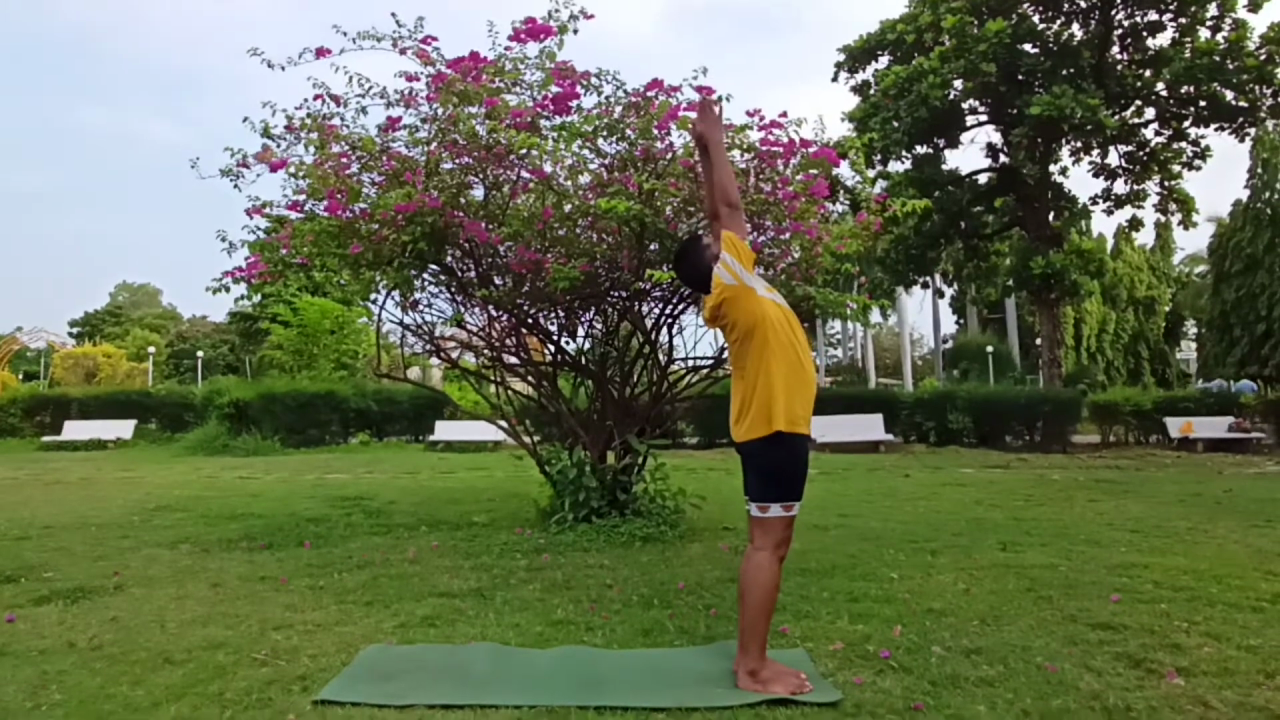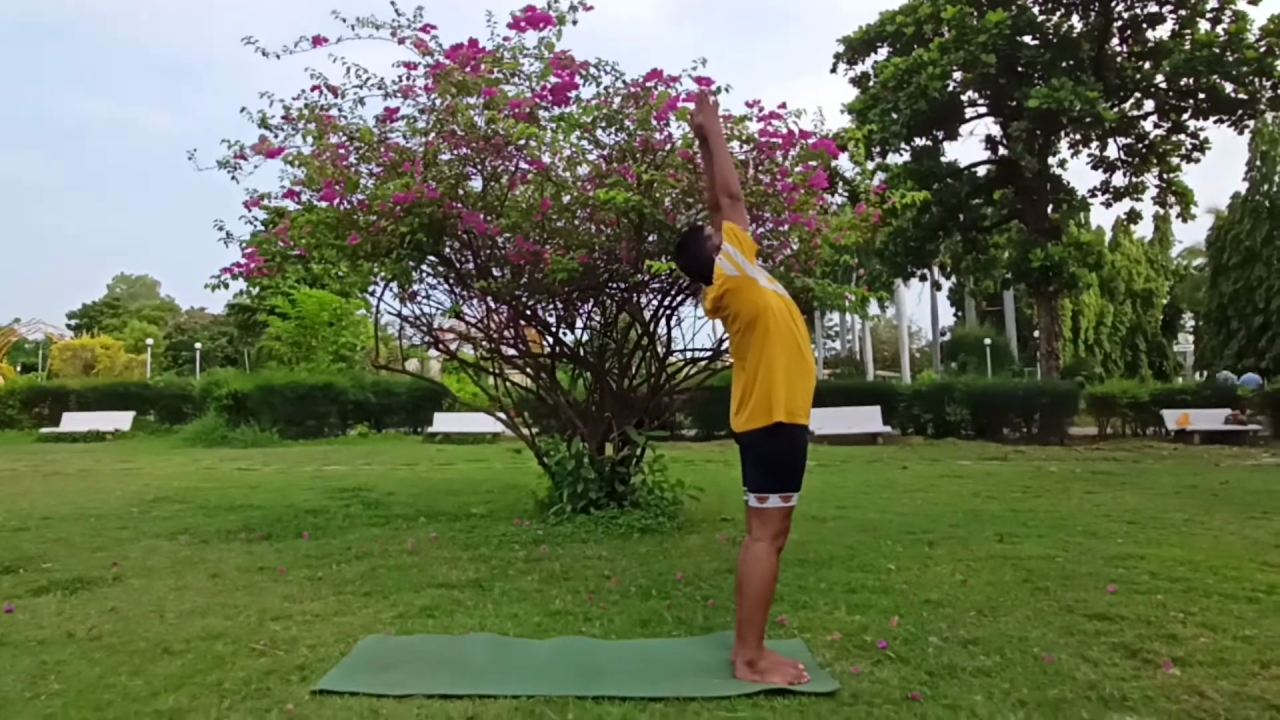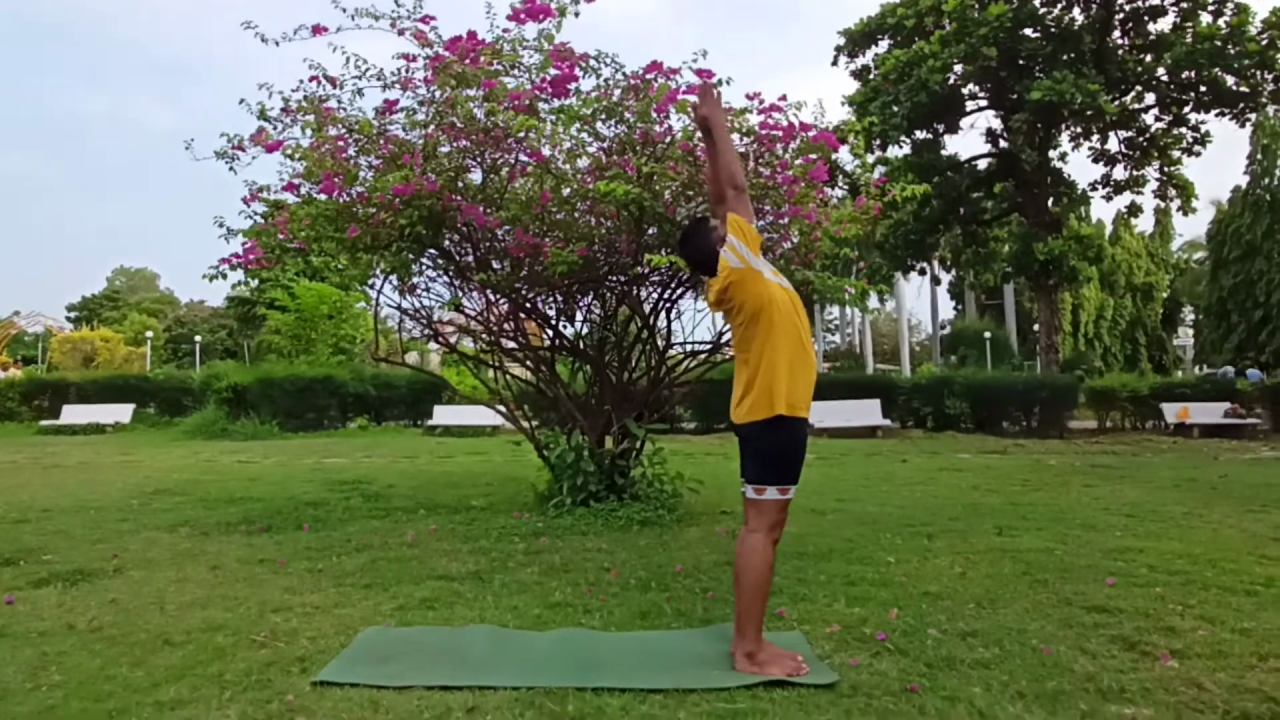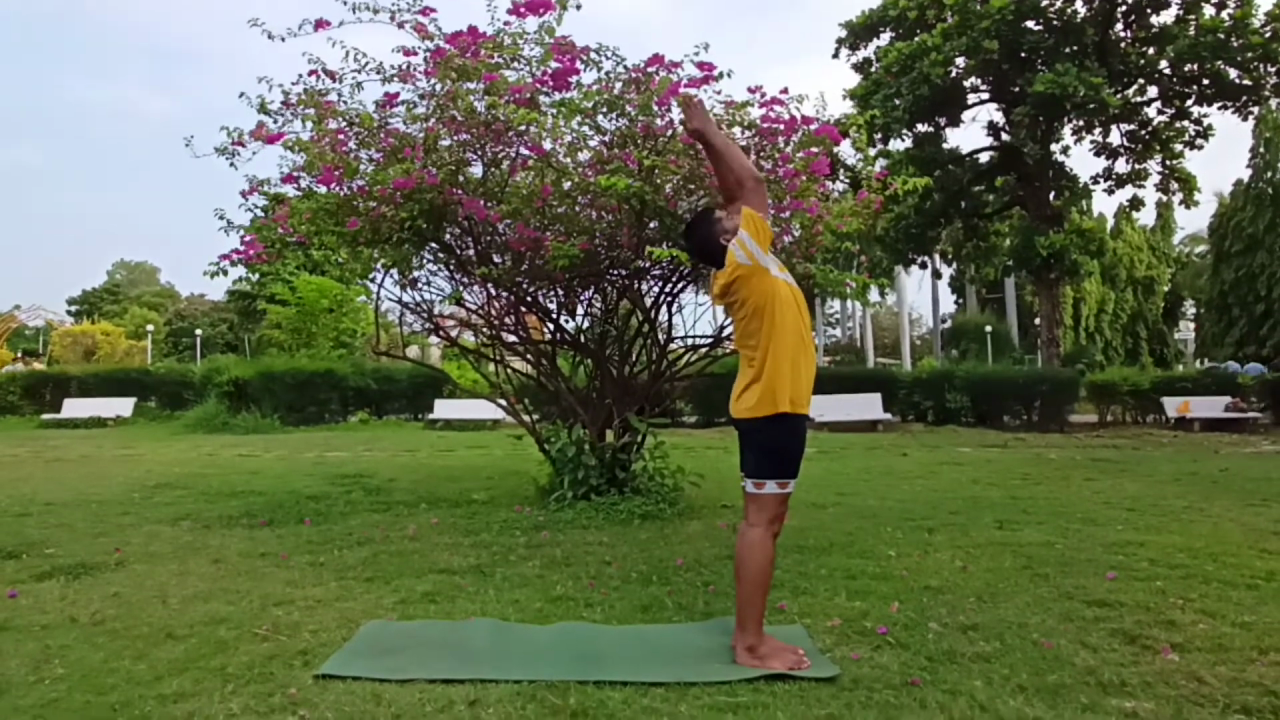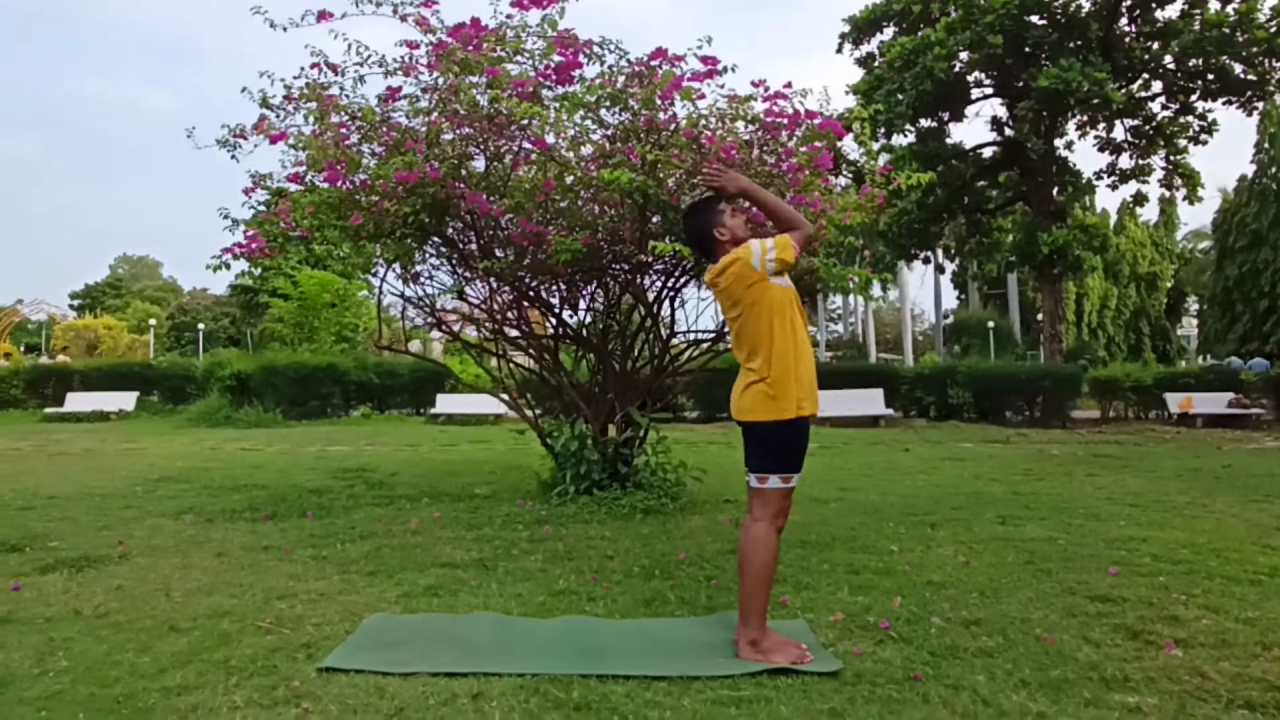
dt=0.4s
person 1, frame 1
left shoulder: (734, 293)
right shoulder: (730, 284)
left elbow: (723, 213)
right elbow: (727, 208)
left wrist: (710, 145)
right wrist: (712, 144)
left hip: (775, 424)
right hip: (773, 427)
left knee: (770, 544)
right knee: (768, 544)
left ankle: (752, 658)
right ankle: (753, 669)
person 1, frame 2
left shoulder: (736, 281)
right shoulder: (733, 274)
left elbow: (724, 203)
right elbow: (729, 198)
left wrist: (710, 137)
right wrist: (711, 134)
left hip: (774, 415)
right hip: (772, 417)
left knee: (767, 535)
right knee: (766, 535)
left ankle: (750, 649)
right ankle: (750, 659)
person 1, frame 3
left shoulder: (738, 274)
right shoulder: (737, 268)
left elbow: (723, 196)
right elbow: (734, 190)
left wrist: (712, 133)
right wrist: (716, 127)
left hip: (772, 408)
right hip: (772, 411)
left knee: (764, 527)
right knee: (762, 527)
left ankle: (750, 641)
right ankle: (749, 651)
person 1, frame 4
left shoulder: (737, 272)
right shoulder: (745, 260)
left elbow: (738, 192)
right elbow: (753, 185)
left wrist: (708, 143)
right wrist: (708, 133)
left hip: (769, 402)
right hip: (774, 405)
left knee: (765, 521)
right knee: (762, 521)
left ankle: (750, 635)
right ankle: (750, 645)
person 1, frame 5
left shoulder: (731, 269)
right shoulder: (748, 259)
left elbow: (789, 234)
right elbow: (805, 231)
left wrist: (746, 197)
right wrist: (750, 190)
left hip: (768, 399)
right hip: (777, 402)
left knee: (768, 516)
right knee: (767, 517)
left ankle: (753, 629)
right ankle: (753, 638)
